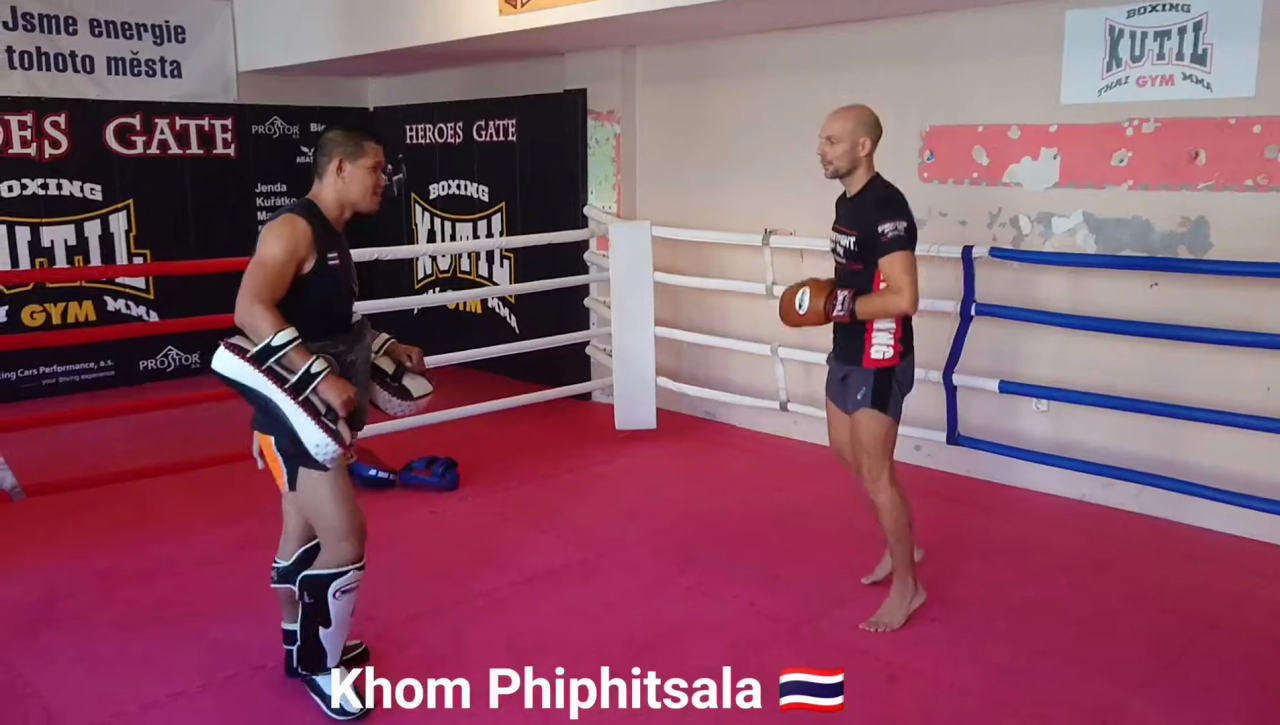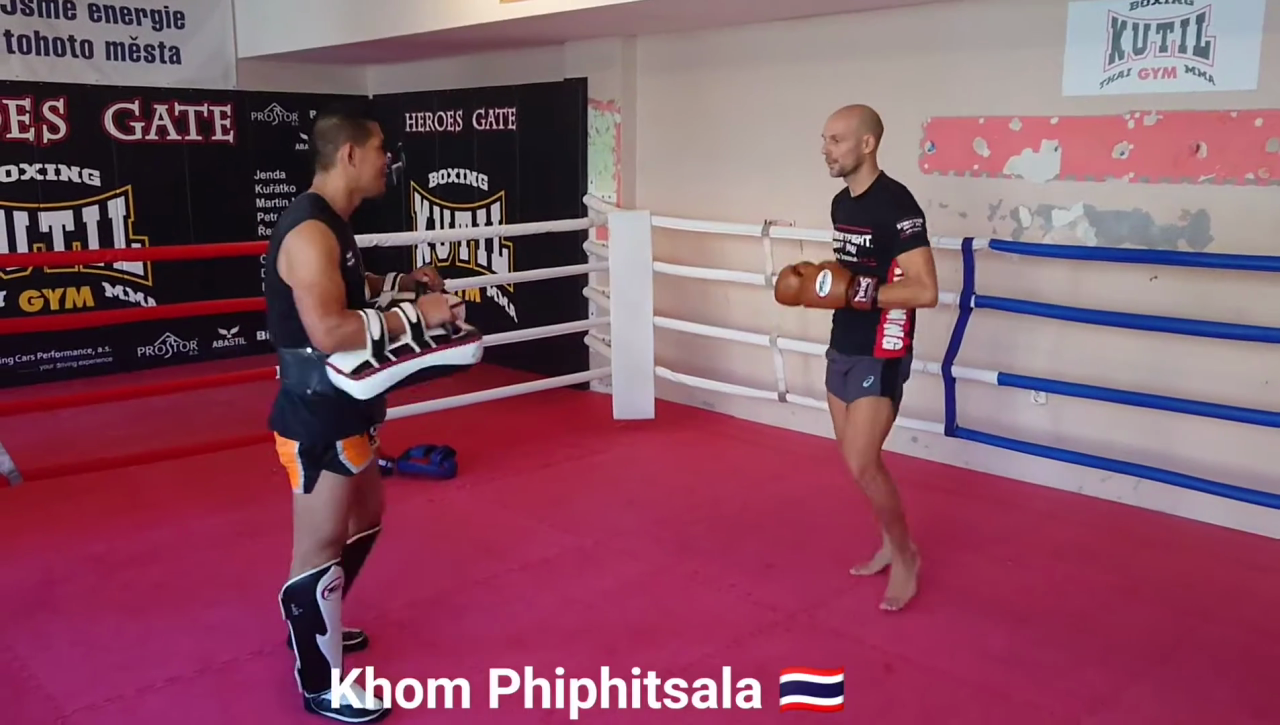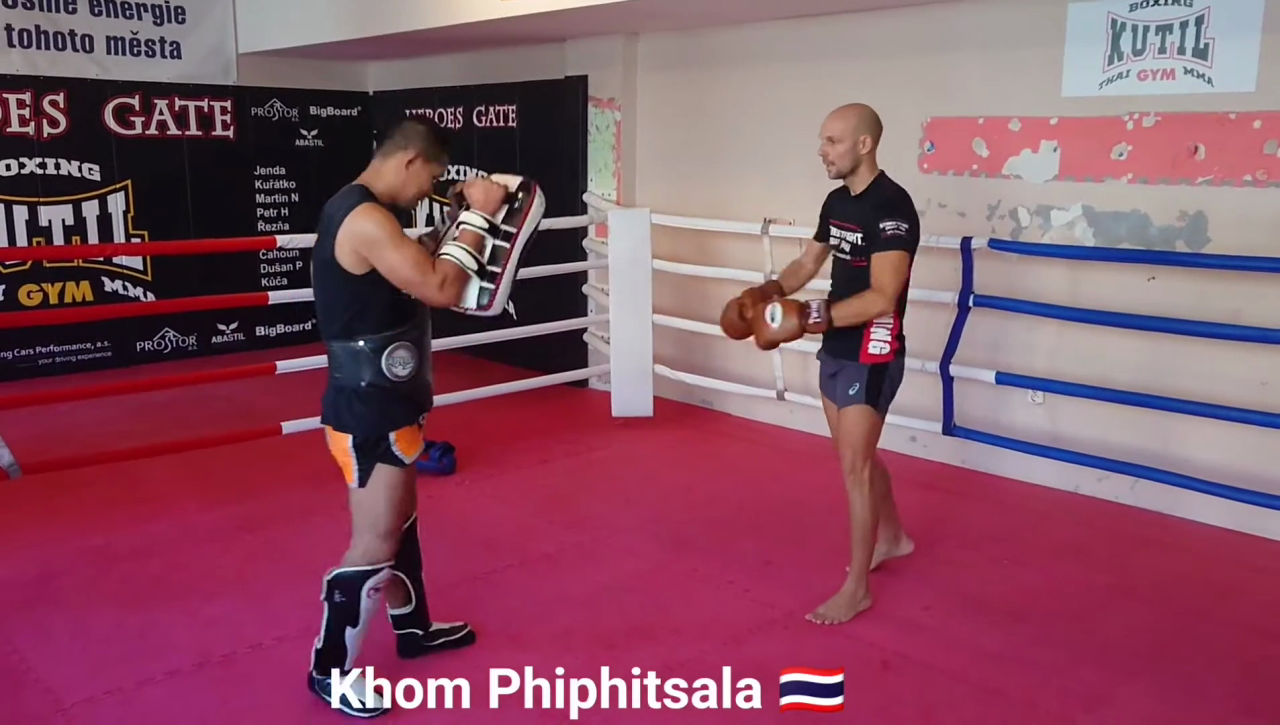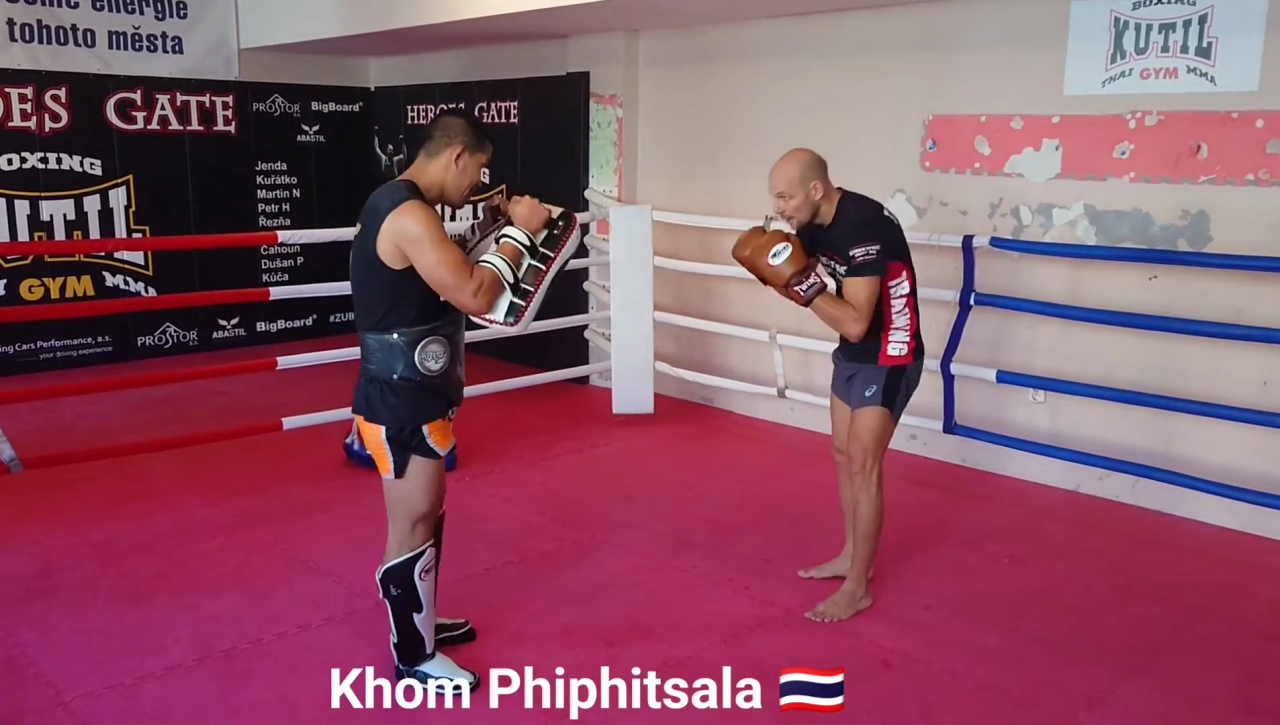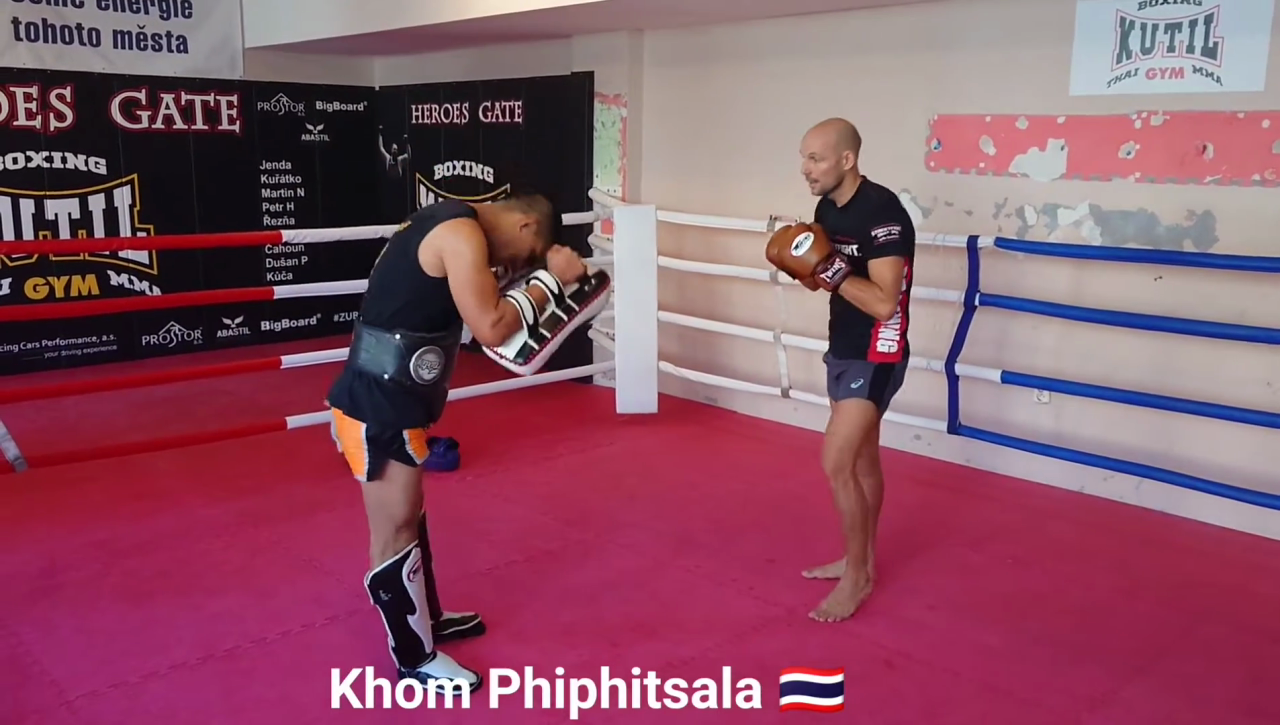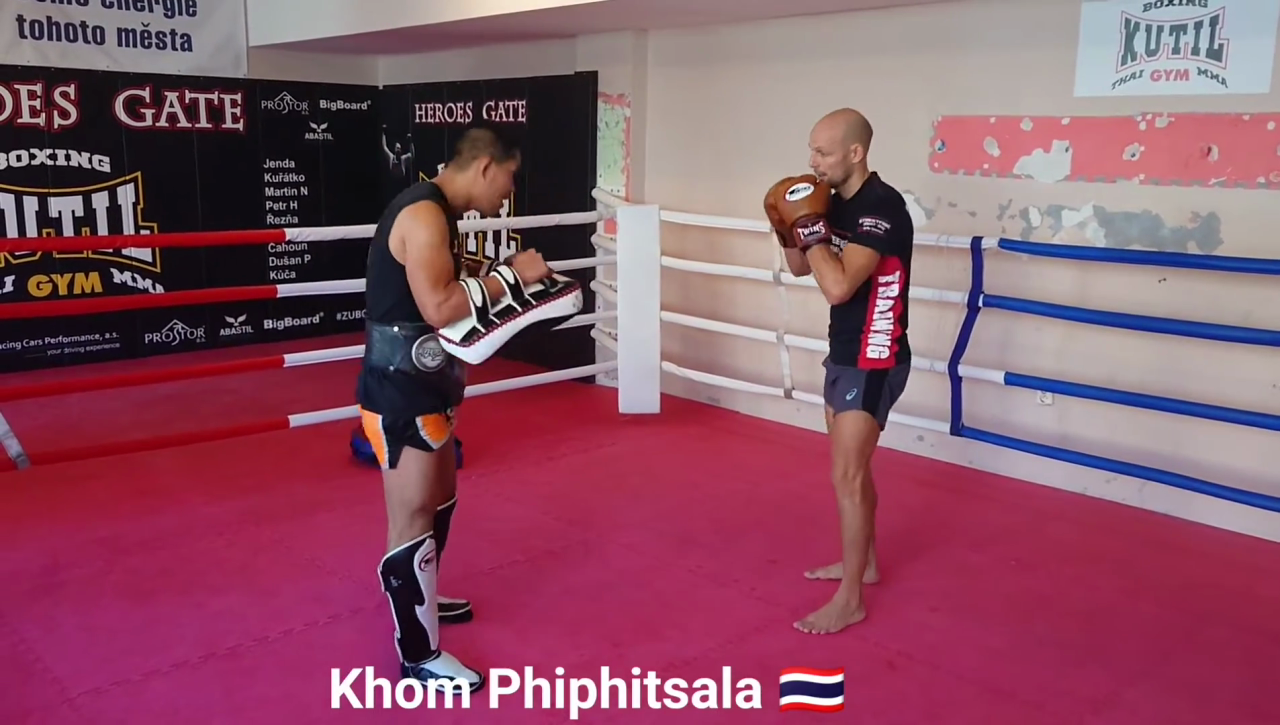
dt=0.4s
person 1, frame 1
left shoulder: (331, 235)
right shoulder: (292, 229)
right elbow: (252, 310)
left wrist: (387, 349)
right wrist: (321, 377)
left knee: (304, 533)
right knee: (345, 541)
left ankle: (304, 645)
right ankle: (320, 670)
person 1, frame 2
left shoulder: (326, 223)
right shoulder: (310, 232)
right elbow: (333, 332)
left wrist: (403, 282)
right wrist: (417, 315)
left hip: (337, 409)
right hip: (317, 416)
left knee: (364, 516)
right knee: (320, 546)
left ankle: (316, 628)
person 1, frame 3
left shoulder: (362, 212)
right shoulder: (366, 218)
left elbow: (416, 276)
right elbow: (443, 288)
left wrist: (465, 227)
right wrist: (477, 216)
left hip: (382, 399)
right hip: (371, 407)
left knee: (397, 523)
right knee: (377, 541)
left ankle: (414, 627)
right ankle: (333, 669)
person 1, frame 4
left shoulder: (395, 202)
right shoulder: (409, 216)
left elbow: (448, 277)
right elbow: (475, 296)
left wrist: (497, 229)
right wrist: (520, 233)
left hip: (403, 390)
right hip: (402, 400)
left knee: (425, 516)
right knee: (412, 528)
left ankle: (418, 620)
right ankle: (414, 658)
person 1, frame 5
left shoulder: (447, 221)
right shoulder: (464, 233)
right elbow: (491, 326)
right wrist: (549, 278)
left hip: (384, 394)
right hip: (383, 403)
left knee: (409, 516)
right knee: (394, 532)
left ankle: (427, 619)
right ankle: (416, 660)
person 1, frame 6
left shoulder: (439, 212)
right shoulder: (423, 215)
right elbow: (440, 308)
left wrist: (508, 280)
right wrist: (510, 275)
left hip: (427, 386)
right hip: (401, 390)
left knee: (439, 499)
right knee: (412, 521)
left ankle: (419, 603)
right ankle: (420, 655)
person 2, frame 1
left shoulder: (886, 209)
right shoulder: (845, 203)
left elbow: (903, 298)
left wrist: (836, 307)
right wrist: (824, 295)
left hip: (879, 362)
right hip: (846, 355)
left knee: (873, 472)
right knee: (847, 456)
left ankle: (906, 585)
right ankle: (902, 546)
person 2, frame 2
left shoulder: (896, 206)
right shoulder: (841, 202)
left elbow: (923, 291)
left wrist: (854, 291)
right wrist: (812, 278)
left hip: (882, 353)
right hip: (843, 347)
left knee: (859, 464)
right knee: (856, 456)
left ankle: (906, 558)
right ankle: (892, 544)
person 2, frame 3
left shoulder: (893, 207)
right shoulder: (835, 200)
left elbow: (881, 299)
right elbow: (808, 262)
left wrist: (803, 318)
right wrist: (767, 294)
left hip: (871, 357)
right hip: (837, 351)
left knee: (853, 467)
right knee: (857, 454)
left ankle: (855, 589)
right ankle: (892, 536)
person 2, frame 4
left shoulder: (863, 226)
right shoulder: (812, 223)
left elbow: (855, 323)
right elbow: (797, 283)
left wrist: (803, 282)
right wrist: (774, 270)
left hip: (887, 359)
right hip: (851, 355)
left knee: (863, 466)
right knee: (843, 454)
left ankle: (857, 587)
right ankle: (851, 555)
person 2, frame 5
left shoulder: (882, 212)
right shoulder: (826, 209)
left elbow: (883, 303)
left wrist: (829, 269)
right wrist: (799, 265)
left hip: (876, 358)
right hip: (843, 352)
left knee: (834, 462)
right knee: (861, 459)
left ankle: (855, 576)
right ankle: (861, 559)
person 2, frame 6
left shoulder: (880, 207)
right shoulder: (838, 200)
left elbow: (837, 287)
right elbow: (801, 267)
left wrist: (807, 226)
right wrist: (789, 227)
left hip: (874, 363)
right hip: (846, 355)
left knee: (846, 476)
right knee: (851, 462)
left ankle: (849, 600)
right ankle: (860, 561)
